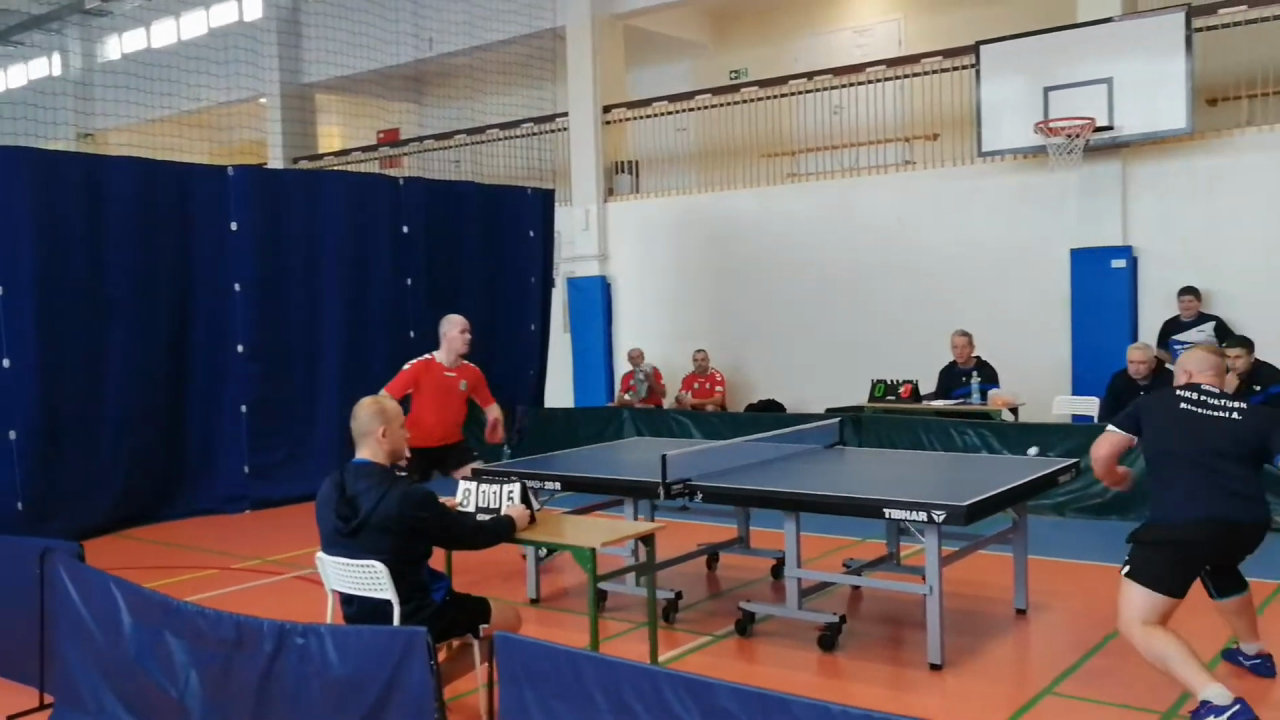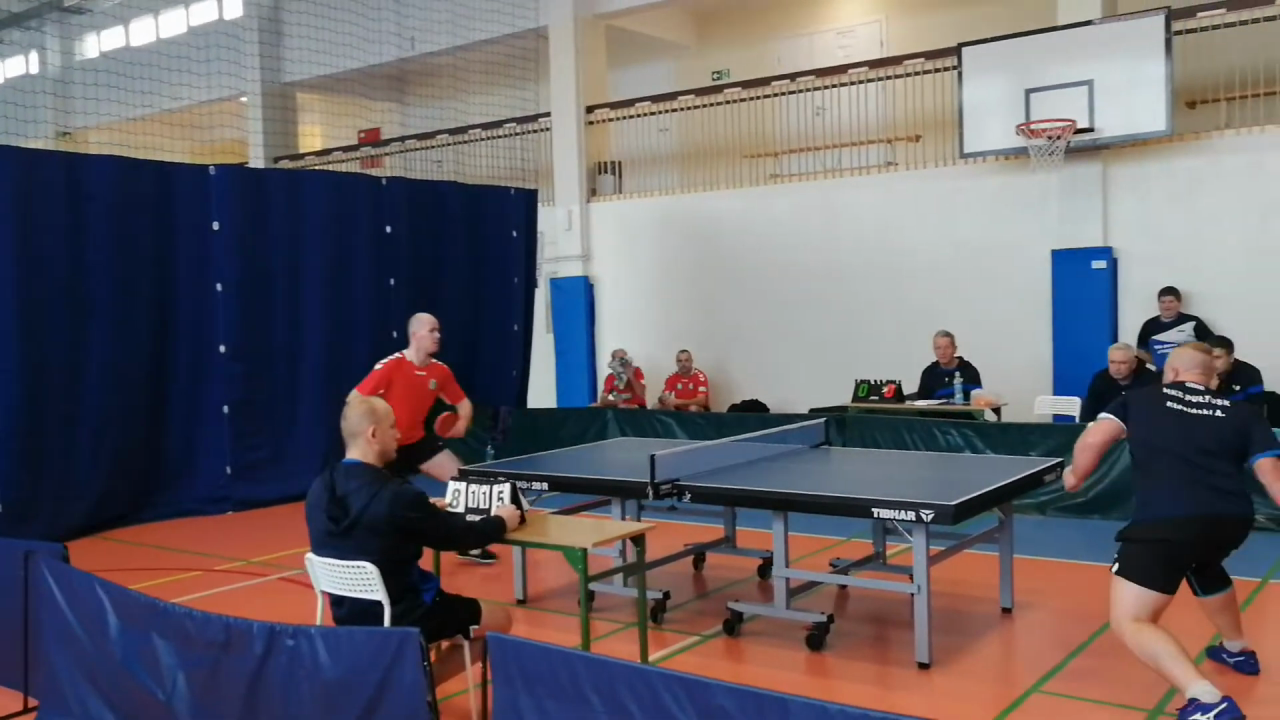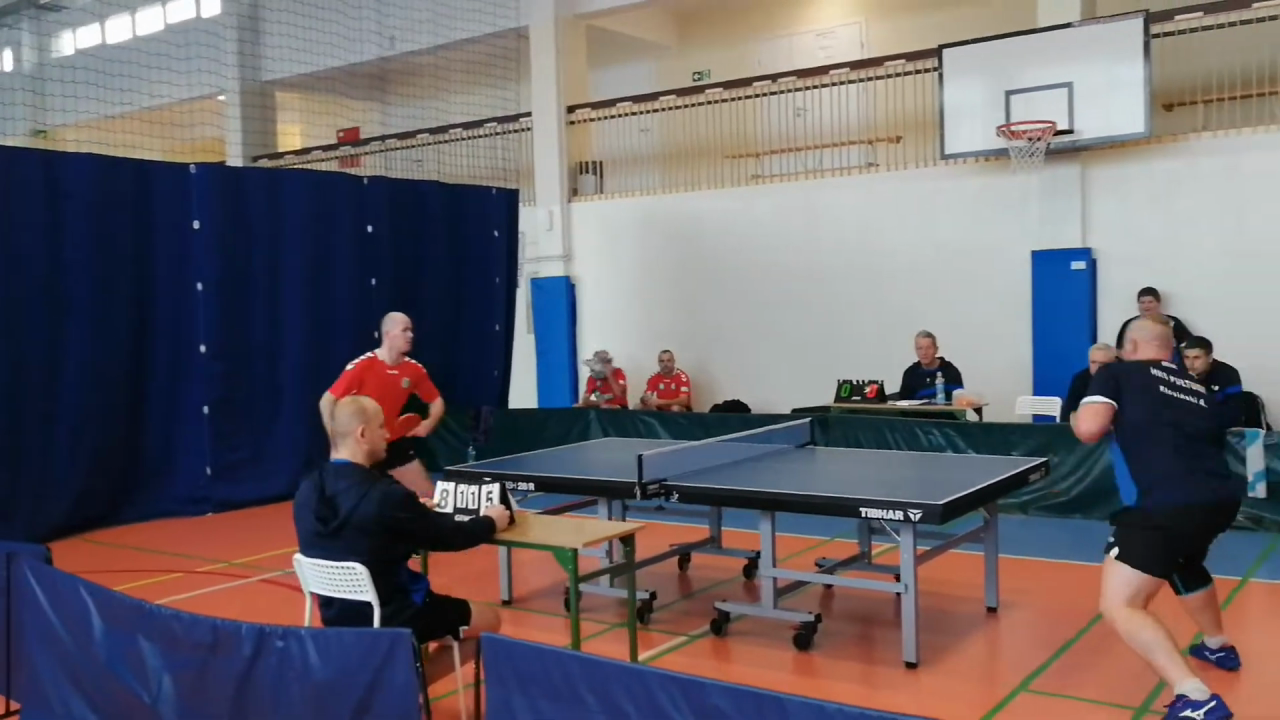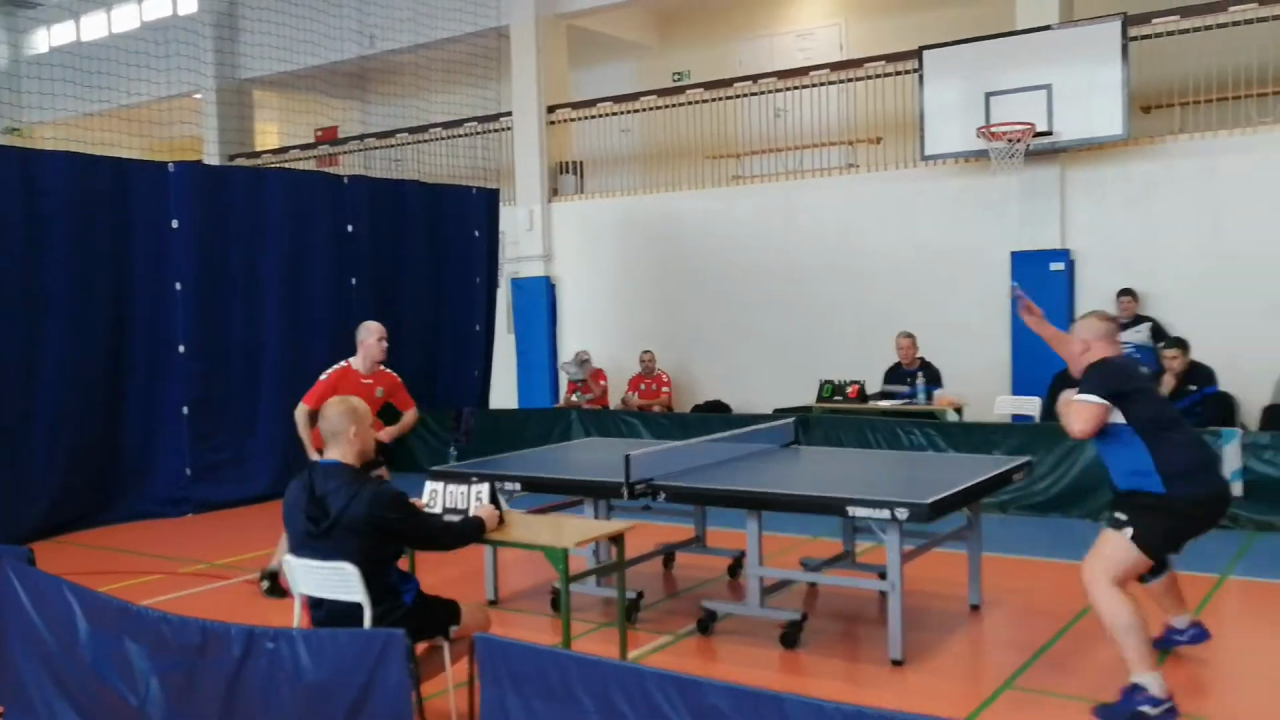
dt=0.1s
person 1, frame 1
left shoulder: (1153, 403)
left elbow: (1101, 455)
left wrist: (1119, 479)
left hip: (1177, 524)
right hip: (1247, 522)
left knee: (1137, 623)
right knee: (1214, 564)
person 1, frame 2
left shoulder: (1142, 399)
right shoulder: (1243, 414)
left elbow: (1095, 440)
left wrist: (1075, 473)
left hip: (1165, 523)
right hip: (1230, 517)
left knee: (1129, 620)
right knee: (1198, 563)
right ankle: (1238, 649)
person 1, frame 3
left shoulder: (1117, 374)
right shoulder: (1203, 393)
left elbow: (1089, 428)
left wrist: (1079, 414)
left hip: (1162, 508)
right hip: (1219, 501)
left knee: (1119, 606)
right knee: (1180, 560)
right ankle: (1218, 646)
person 1, frame 4
left shoulder: (1104, 370)
right shoulder: (1119, 369)
left elbow: (1081, 426)
right elbow: (1078, 358)
left wrist: (1068, 407)
right wrist: (1041, 325)
left hip: (1178, 497)
right hip: (1196, 490)
left knee: (1099, 578)
right knee: (1135, 552)
right ankle: (1183, 625)
person 2, frame 1
left shoulder: (330, 489)
right shoulder: (405, 495)
right elbow: (467, 536)
left wrist: (434, 512)
right wrist: (509, 522)
left hip: (359, 611)
right hip: (407, 615)
left knee: (452, 600)
right knee: (509, 619)
person 2, frame 2
left shoulder: (320, 489)
right shoulder: (395, 495)
right elbow: (458, 537)
left wrist: (424, 511)
right wrist: (500, 522)
left hip: (348, 612)
right hip: (399, 616)
right knee: (499, 620)
person 2, frame 3
left shoulder: (308, 490)
right shoulder: (385, 495)
right elbow: (447, 538)
left wrist: (412, 512)
right wrist: (489, 523)
left hip: (337, 613)
right hip: (388, 617)
right knee: (488, 620)
person 2, frame 4
left shoulder: (297, 490)
right shoulder: (375, 496)
right elbow: (437, 537)
left wrist: (403, 512)
right wrist: (480, 523)
left hip: (326, 614)
right hip: (379, 617)
right knee: (478, 620)
person 3, frame 1
left shoulder: (471, 373)
right shoulder: (418, 368)
left elbow: (490, 405)
left wrist: (495, 422)
left hip: (452, 447)
right hip: (416, 449)
person 3, frame 2
left shoulder: (440, 370)
right shoulder: (390, 366)
left elbow: (462, 401)
right elbow: (354, 399)
left wrist: (463, 422)
left hip: (419, 439)
person 3, frame 3
left shoulder: (414, 370)
right shoulder: (361, 367)
left elbow: (437, 403)
right elbow: (326, 402)
left wrist: (428, 424)
left hip: (393, 445)
left knee: (427, 495)
person 3, frame 4
left shoulder: (390, 379)
right shoulder: (336, 375)
left elbow: (411, 411)
right elbow: (301, 411)
left wrist: (393, 430)
right wrist: (313, 453)
right ankle: (271, 572)
